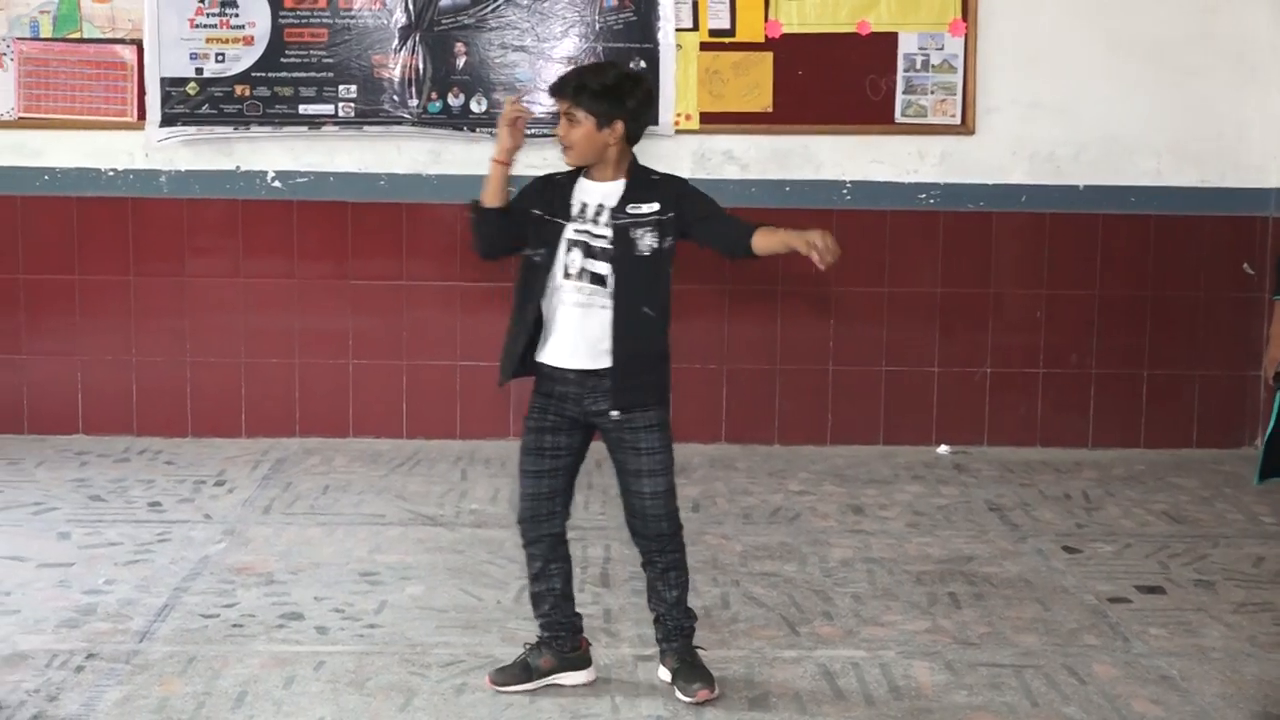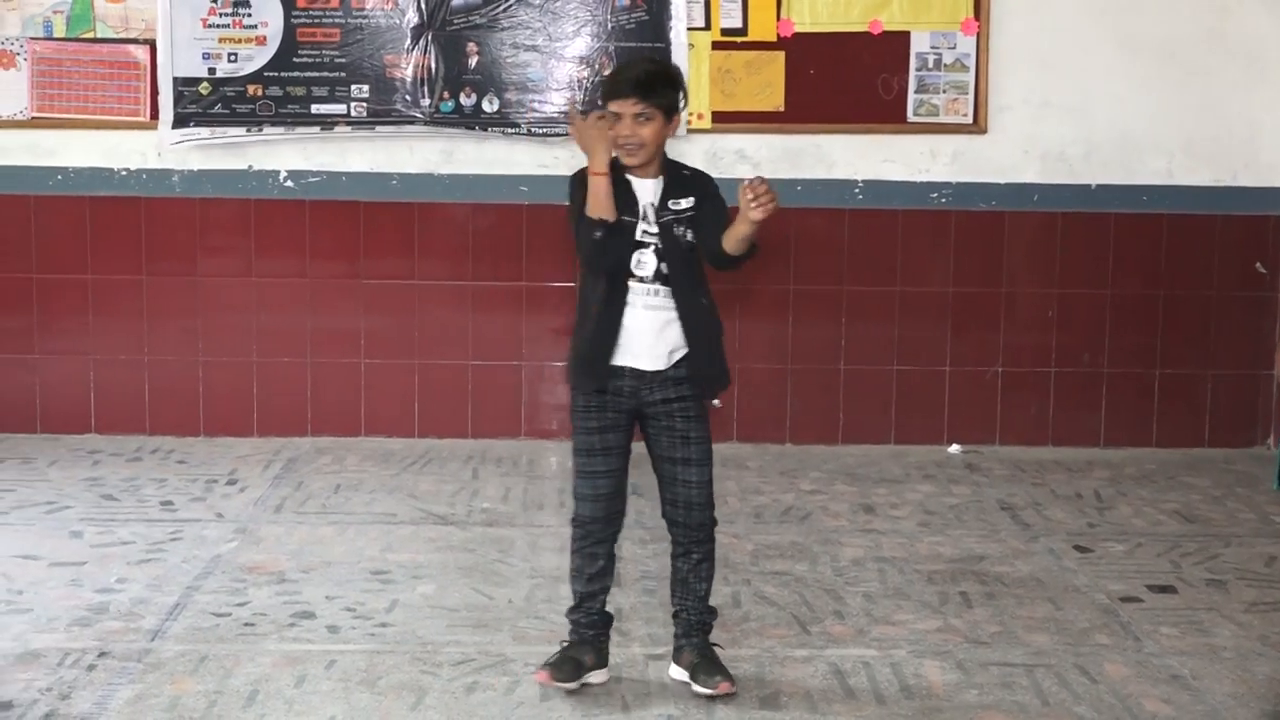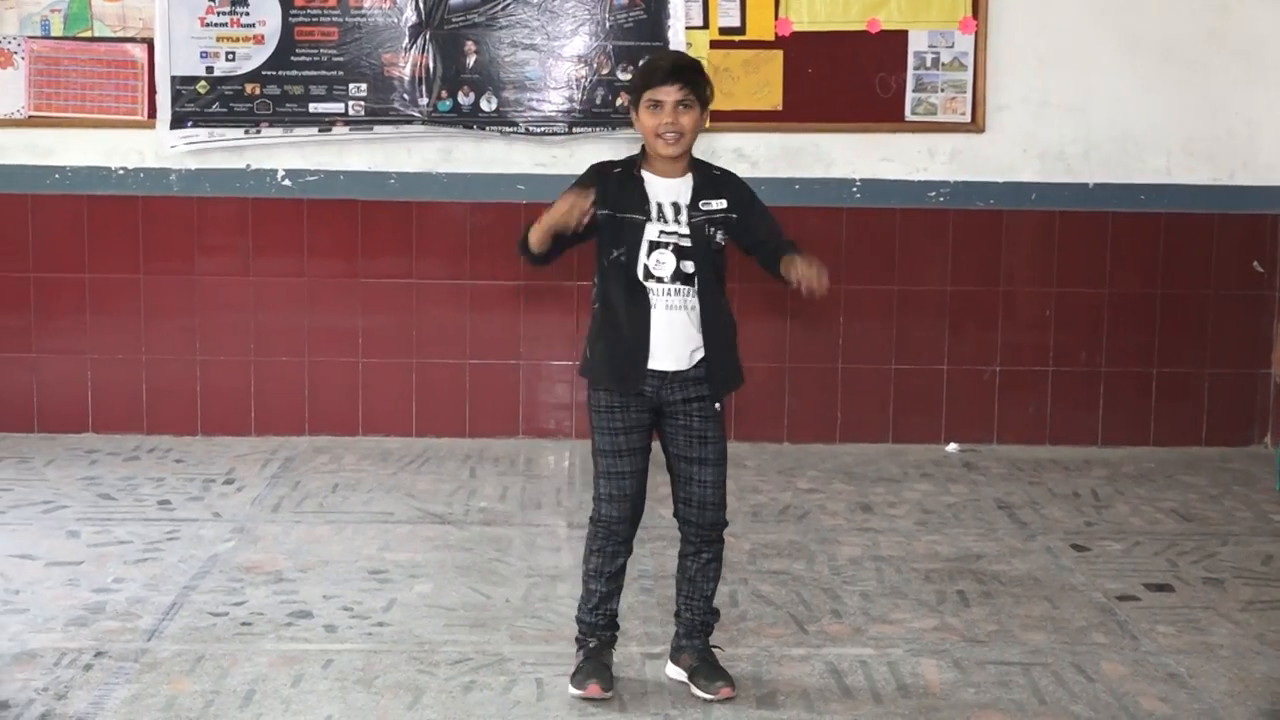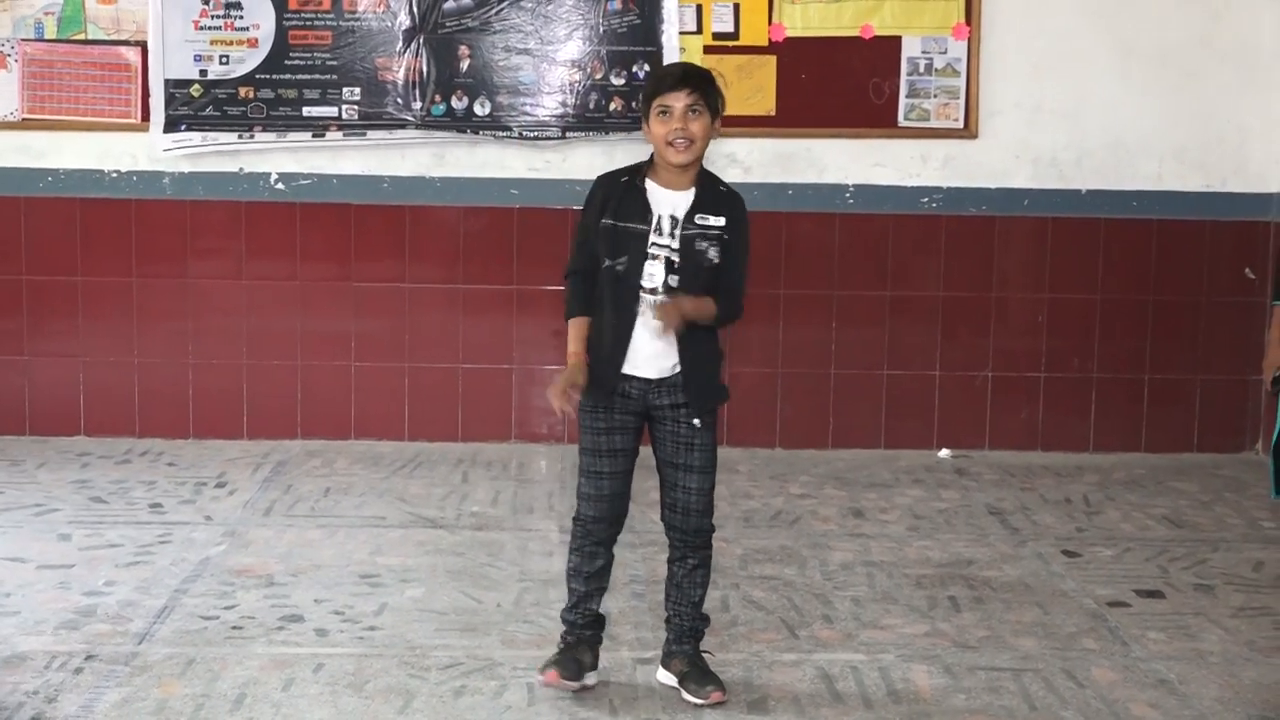
dt=0.2s
person 1, frame 1
left shoulder: (665, 193)
right shoulder: (549, 192)
left elbow: (726, 233)
right elbow: (488, 240)
left wrist: (795, 238)
right wrist: (502, 157)
left hip: (632, 387)
right hip: (556, 384)
left knee: (655, 521)
right knee: (538, 517)
left ankle: (677, 649)
right ankle: (559, 644)
person 1, frame 2
left shoulder: (695, 189)
right shoulder: (595, 183)
left elbow: (725, 253)
right elbow: (603, 245)
left wrist: (751, 214)
right wrist: (598, 164)
left hip: (678, 380)
right hip: (603, 379)
left knee: (692, 517)
right knee: (596, 513)
left ankle: (693, 644)
right ankle: (588, 641)
person 1, frame 3
left shoulder: (726, 190)
right shoulder: (606, 182)
left elbow: (774, 248)
right elbow: (535, 251)
left wrist: (798, 269)
right wrist: (554, 218)
left hip: (698, 379)
right hip: (623, 377)
left knee: (703, 517)
right knee: (614, 513)
left ankle: (692, 647)
right ankle: (595, 643)
person 1, frame 4
left shoulder: (725, 206)
right shoulder: (610, 193)
left elbow: (730, 301)
right elbow: (582, 285)
left wrist: (687, 308)
right wrist: (573, 364)
left hip: (688, 388)
right hip: (613, 383)
left knee: (690, 524)
right knee: (595, 515)
left ankle: (681, 653)
right ankle: (578, 641)
